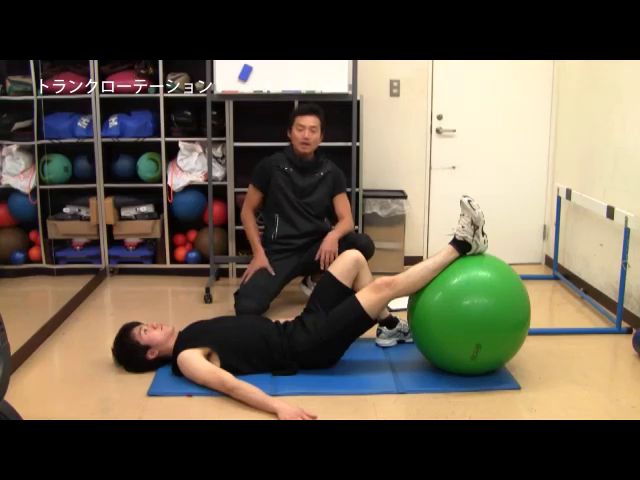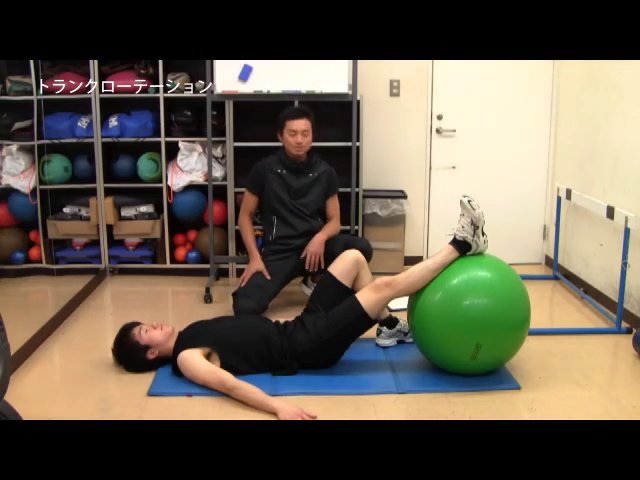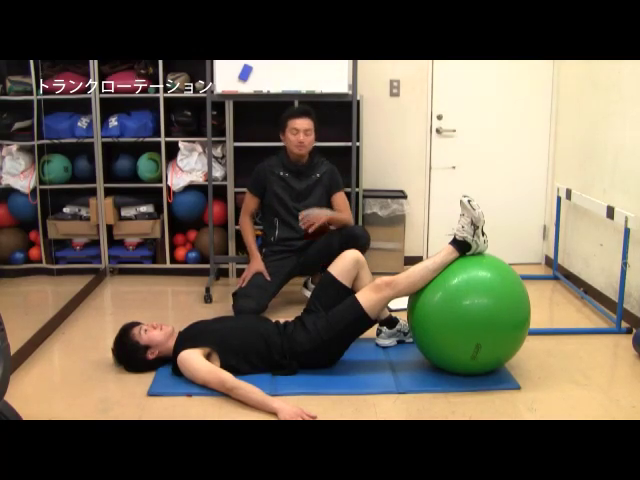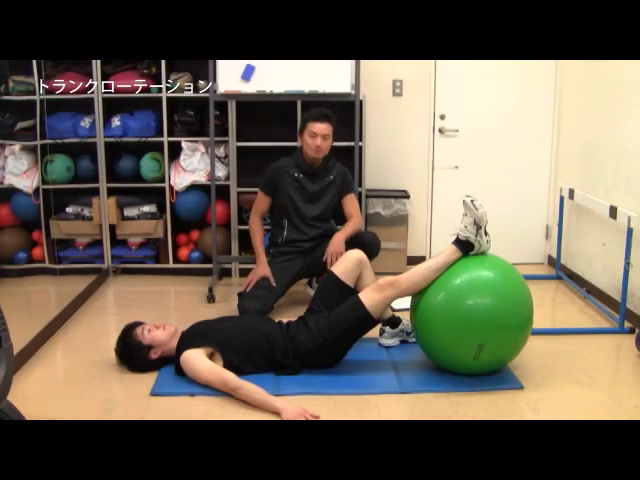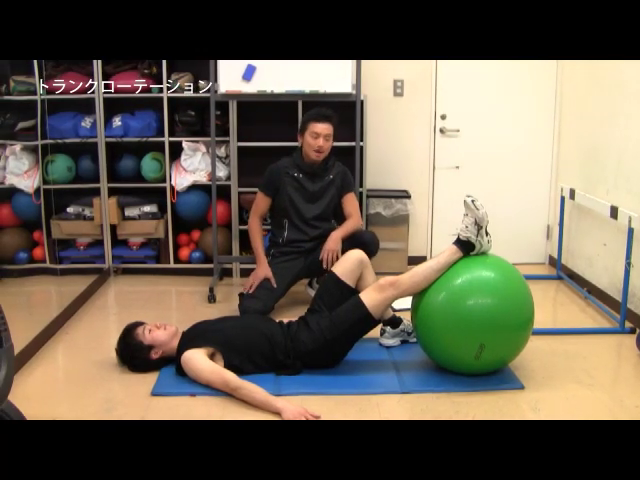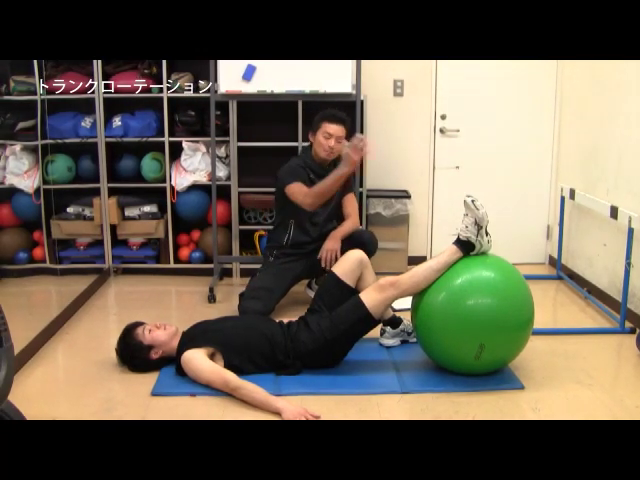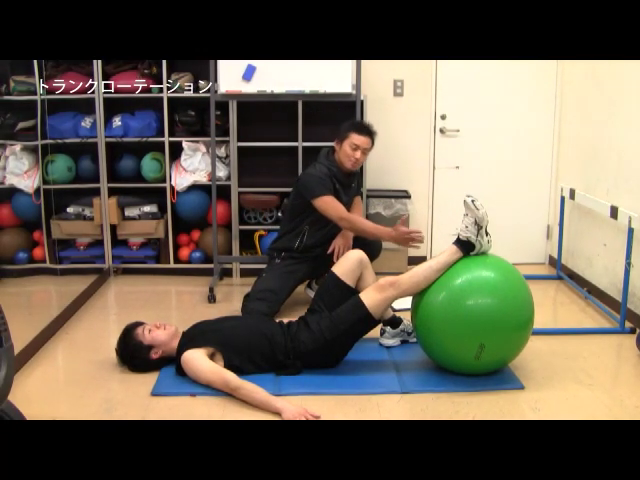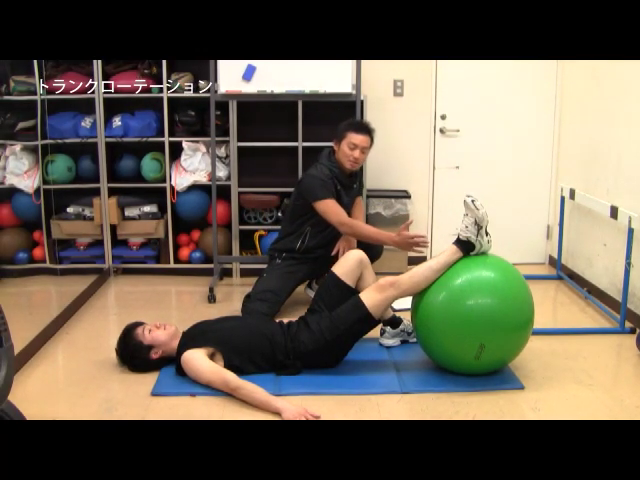
dt=0.5s
person 1, frame 1
left shoulder: (190, 334)
right shoulder: (186, 358)
right elbow: (226, 382)
right wrist: (277, 406)
left hip: (298, 328)
right hip: (306, 348)
left knee: (353, 257)
right knee: (384, 286)
right ankle: (461, 244)
person 1, frame 2
left shoulder: (190, 333)
right shoulder: (186, 358)
right elbow: (228, 383)
right wrist: (277, 406)
left hip: (298, 327)
right hip: (305, 348)
left knee: (354, 257)
right knee: (384, 285)
right ankle: (461, 245)
person 1, frame 3
left shoulder: (191, 333)
right shoulder: (186, 359)
right elbow: (227, 383)
right wrist: (277, 405)
left hip: (298, 328)
right hip: (305, 348)
left knee: (354, 257)
right knee: (384, 285)
right ankle: (462, 244)
person 1, frame 4
left shoulder: (193, 333)
right shoulder: (189, 358)
right elbow: (230, 382)
right wrist: (280, 406)
left hip: (300, 327)
right hip: (308, 348)
left knee: (357, 257)
right knee: (387, 286)
right ankle: (464, 244)
person 1, frame 5
left shoulder: (194, 333)
right shoulder: (190, 358)
right elbow: (231, 383)
right wrist: (280, 405)
left hip: (302, 328)
right hip: (309, 348)
left knee: (357, 256)
right knee: (388, 285)
right ankle: (465, 244)
person 1, frame 6
left shoulder: (194, 333)
right shoulder: (190, 358)
right elbow: (231, 382)
right wrist: (281, 406)
left hip: (302, 327)
right hip: (309, 348)
left knee: (357, 257)
right knee: (388, 286)
right ankle: (465, 244)
person 1, frame 7
left shoulder: (194, 333)
right shoulder: (190, 359)
right elbow: (230, 383)
right wrist: (281, 407)
left hip: (302, 328)
right hip: (309, 348)
left knee: (357, 257)
right knee: (388, 286)
right ankle: (465, 244)
person 1, frame 8
left shoulder: (194, 333)
right shoulder: (190, 358)
right elbow: (231, 383)
right wrist: (282, 406)
left hip: (301, 327)
right hip: (309, 348)
left knee: (357, 257)
right knee: (388, 286)
right ankle: (464, 244)
person 2, frame 1
left shoulder: (331, 172)
right shoulder: (270, 166)
left elbow: (347, 220)
right elbow: (248, 210)
left wrist: (333, 235)
right wrist: (259, 252)
left hip: (317, 247)
right hip: (279, 251)
left knee: (364, 245)
right knee: (247, 308)
left ankle: (316, 280)
person 2, frame 2
left shoulder: (325, 172)
right shoulder: (264, 170)
left elbow: (334, 221)
right elbow: (245, 216)
left wrist: (320, 238)
right wrist: (255, 257)
left hip: (314, 246)
right hip: (278, 251)
left knee: (362, 249)
right knee: (245, 308)
left ankle: (316, 280)
person 2, frame 3
left shoulder: (327, 171)
right shoulder: (266, 171)
left elbow: (347, 218)
right elbow: (246, 216)
left wrist: (327, 215)
right wrist: (255, 257)
left hip: (313, 245)
right hip: (278, 253)
left knee: (359, 235)
right knee: (244, 307)
left ankle: (318, 280)
person 2, frame 4
left shoulder: (339, 174)
right shoulder: (279, 171)
left elbow: (356, 219)
right elbow: (256, 217)
left wrist: (340, 236)
right wrist: (261, 261)
left hip: (322, 248)
right hip: (285, 253)
left knee: (370, 242)
right knee: (250, 309)
person 2, frame 5
left shoulder: (339, 173)
right shoulder: (279, 171)
left elbow: (355, 218)
right elbow: (255, 218)
left wrist: (337, 235)
right wrist: (262, 263)
left hip: (323, 248)
right hip: (286, 252)
left knee: (369, 241)
right knee: (251, 308)
person 2, frame 6
left shoulder: (343, 171)
right shoulder: (292, 169)
left elbow: (353, 218)
right elbow: (309, 202)
left wrist: (336, 236)
right wrist: (346, 169)
left hip: (323, 248)
right hip: (287, 253)
left knee: (367, 240)
right knee: (251, 310)
person 2, frame 7
left shoulder: (353, 174)
right shoulder: (315, 176)
left elbow: (356, 216)
right elbow: (343, 219)
left wrist: (346, 234)
right wrist: (391, 235)
left hip: (325, 249)
right hip: (291, 255)
left knee: (371, 244)
right knee: (255, 312)
left ankle: (322, 283)
person 2, frame 8
left shoulder: (353, 173)
right shoulder: (317, 178)
left elbow: (356, 218)
right elbow: (344, 224)
left wrist: (351, 236)
right wrist: (394, 240)
left hip: (327, 249)
right hip: (293, 255)
left knee: (372, 247)
right knee: (256, 313)
left ankle: (322, 283)
